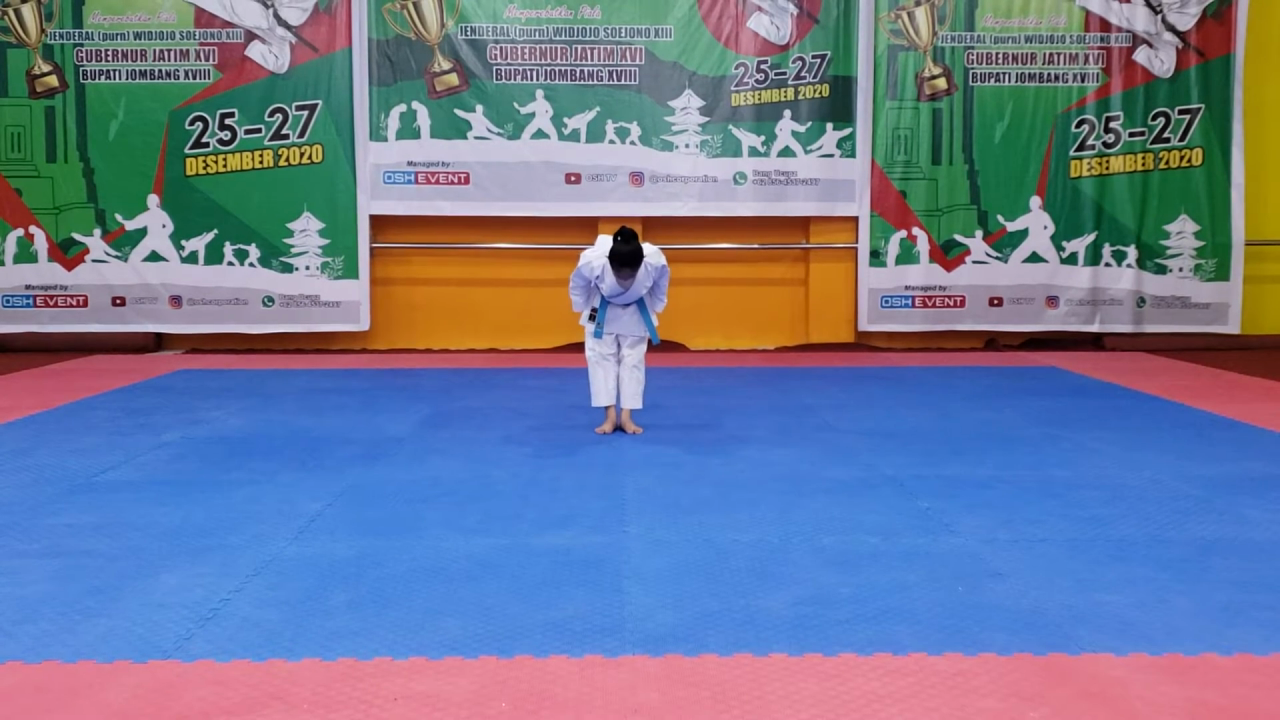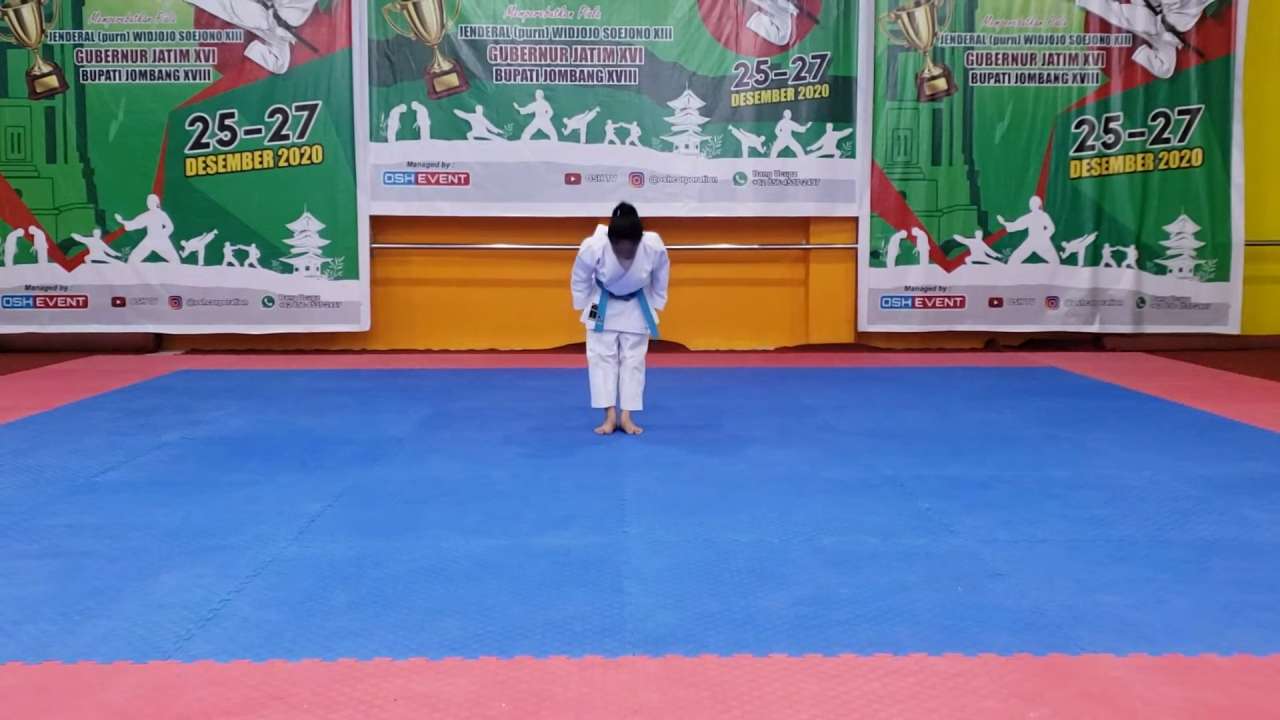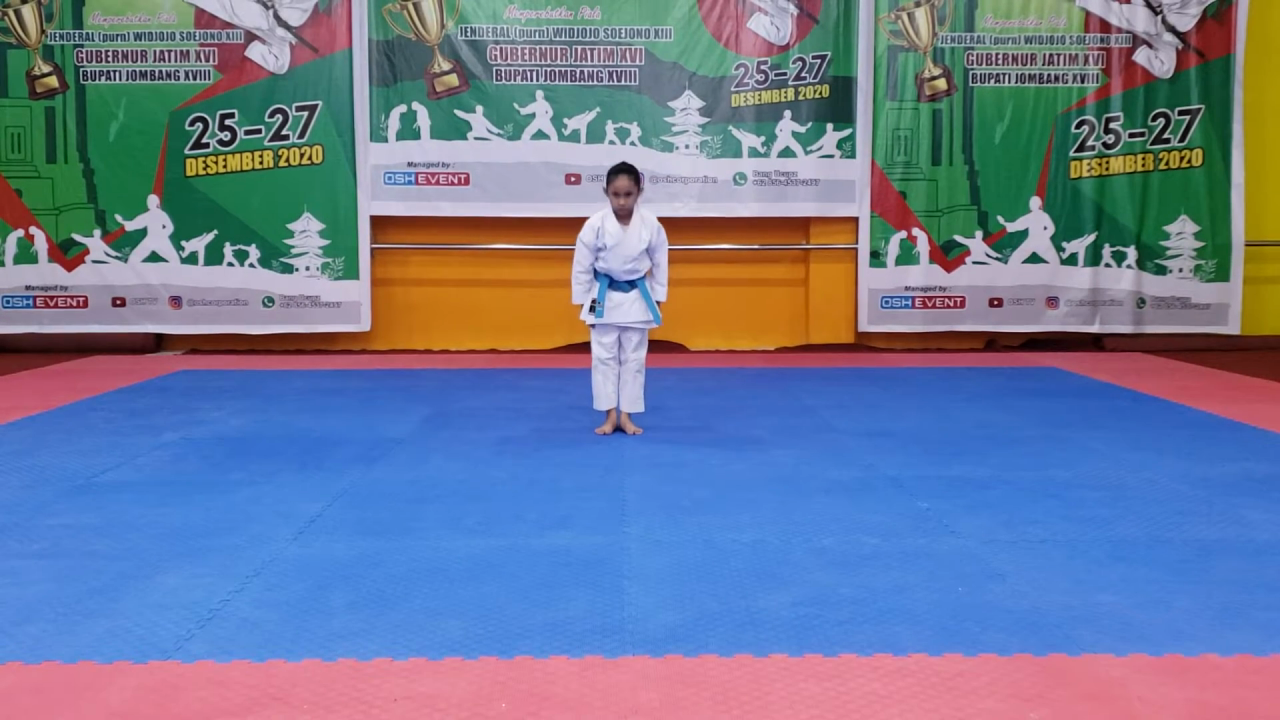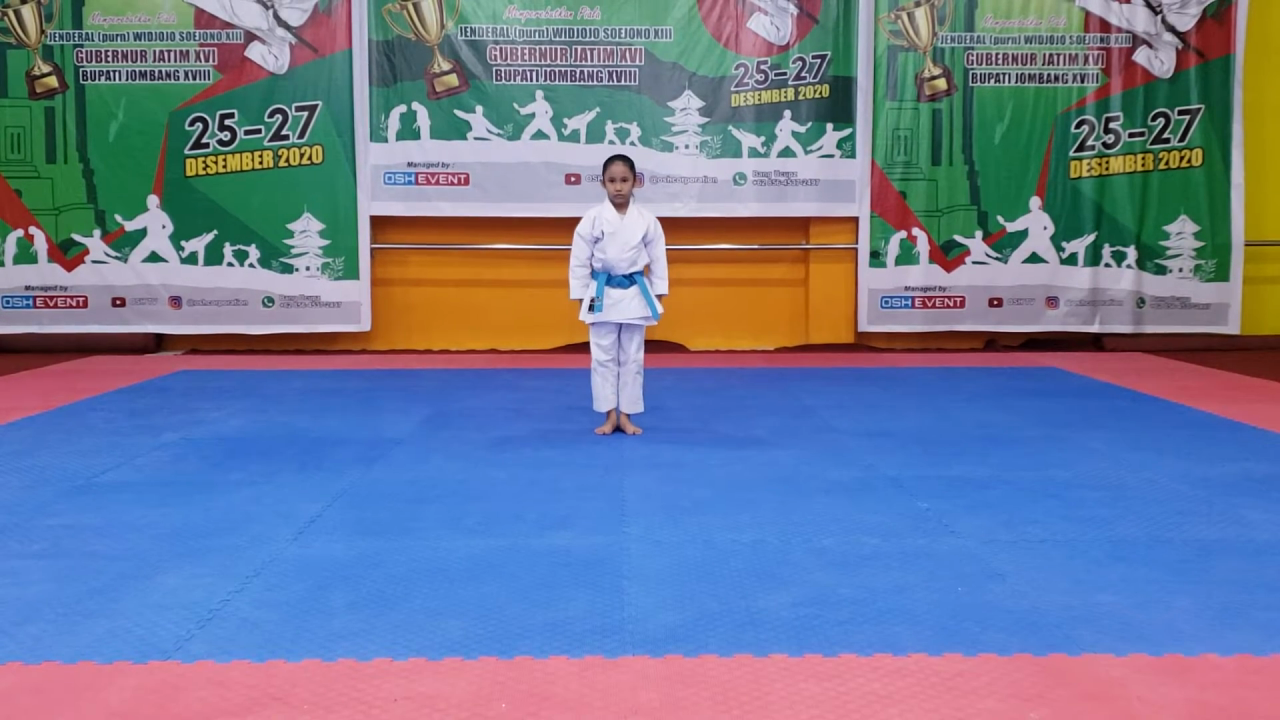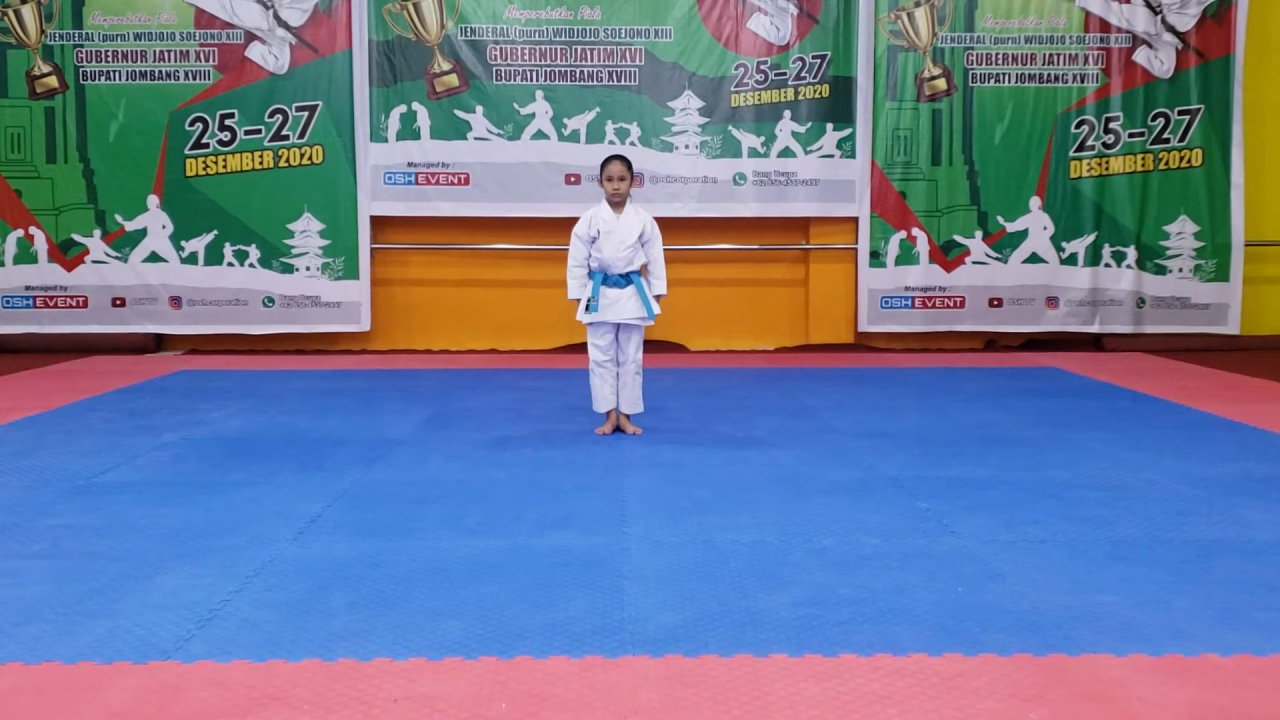
dt=0.3s
person 1, frame 1
left shoulder: (655, 262)
right shoulder: (592, 262)
left elbow: (660, 286)
right elbow: (578, 285)
left wrist: (652, 311)
right wrist: (587, 310)
left hip: (636, 312)
right hip: (602, 311)
left knee: (633, 359)
right knee: (601, 358)
left ankle: (626, 416)
right ankle: (610, 416)
person 1, frame 2
left shoulder: (654, 247)
right shoulder: (593, 248)
left elbow: (660, 280)
right elbow: (581, 280)
left wrist: (653, 307)
right wrist: (587, 309)
left hip: (636, 306)
right hip: (604, 306)
left knee: (633, 359)
right knee: (601, 356)
left ankle: (626, 415)
right ankle: (609, 415)
person 1, frame 3
left shoulder: (651, 225)
right shoulder: (594, 225)
left elbow: (660, 265)
right elbow: (582, 267)
left wrist: (656, 301)
right wrist: (584, 304)
left hip: (637, 299)
right hip: (604, 298)
left knee: (634, 359)
right knee: (604, 357)
left ankle: (626, 415)
right ankle: (610, 415)
person 1, frame 4
left shoulder: (647, 221)
right shoulder: (592, 219)
left elbow: (658, 260)
right elbow: (579, 261)
left wrist: (657, 298)
right wrist: (583, 300)
left hip: (635, 295)
right hip: (602, 295)
left knee: (632, 358)
right knee: (604, 357)
left ankle: (626, 415)
right ankle: (610, 416)
person 1, frame 5
left shoulder: (644, 220)
right shoulder: (589, 220)
left elbow: (655, 260)
right elbow: (577, 262)
left wrist: (656, 298)
right wrist: (580, 299)
left hip: (633, 295)
right hip: (600, 295)
left knee: (631, 358)
right knee: (601, 357)
left ankle: (626, 416)
right ankle: (610, 415)
